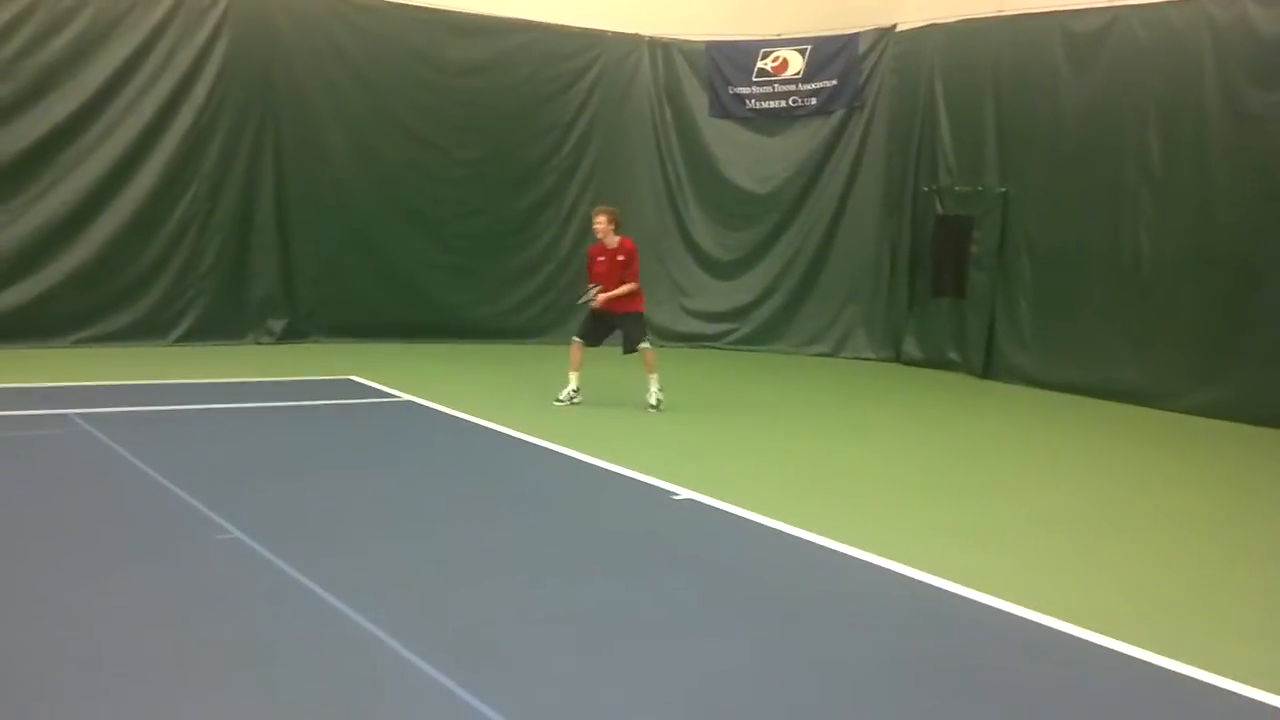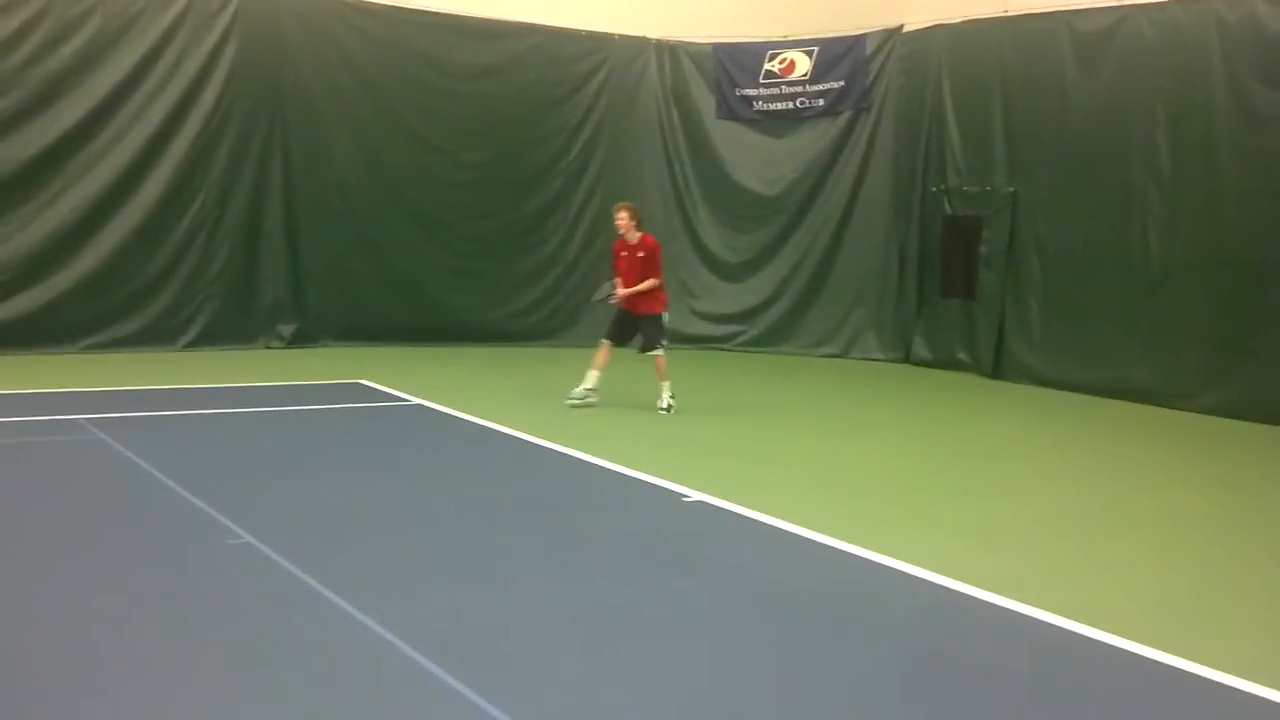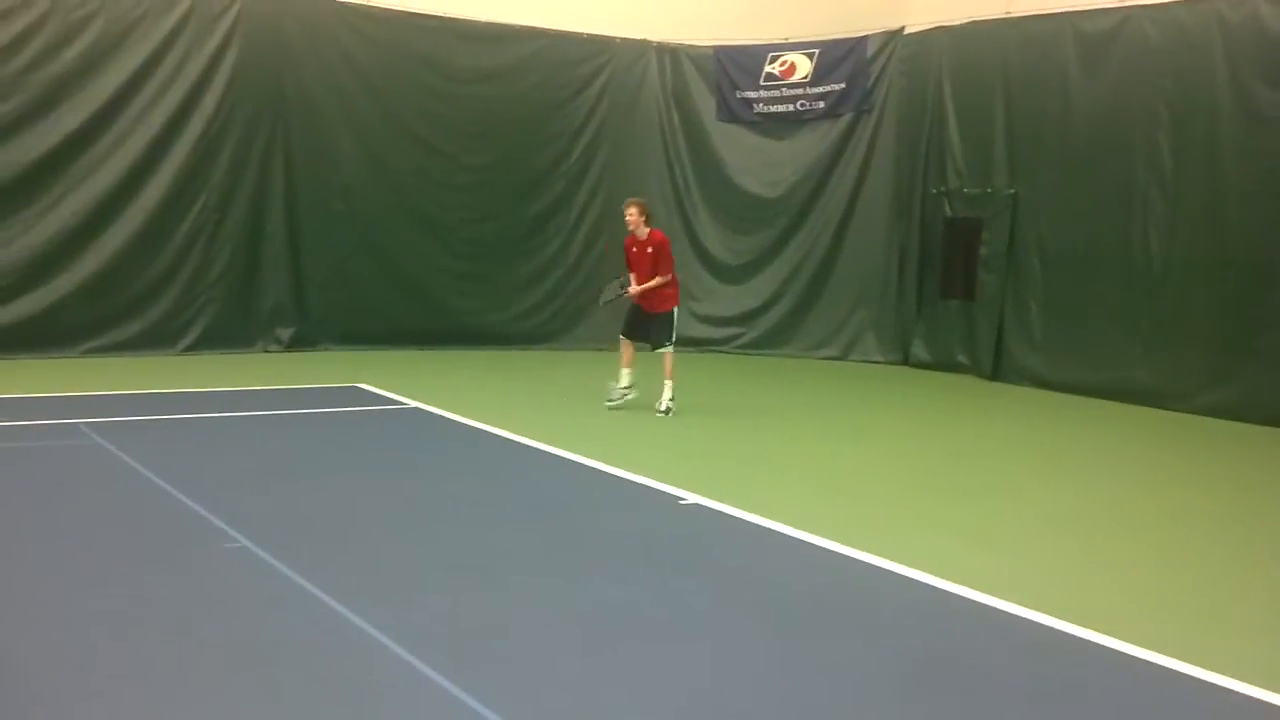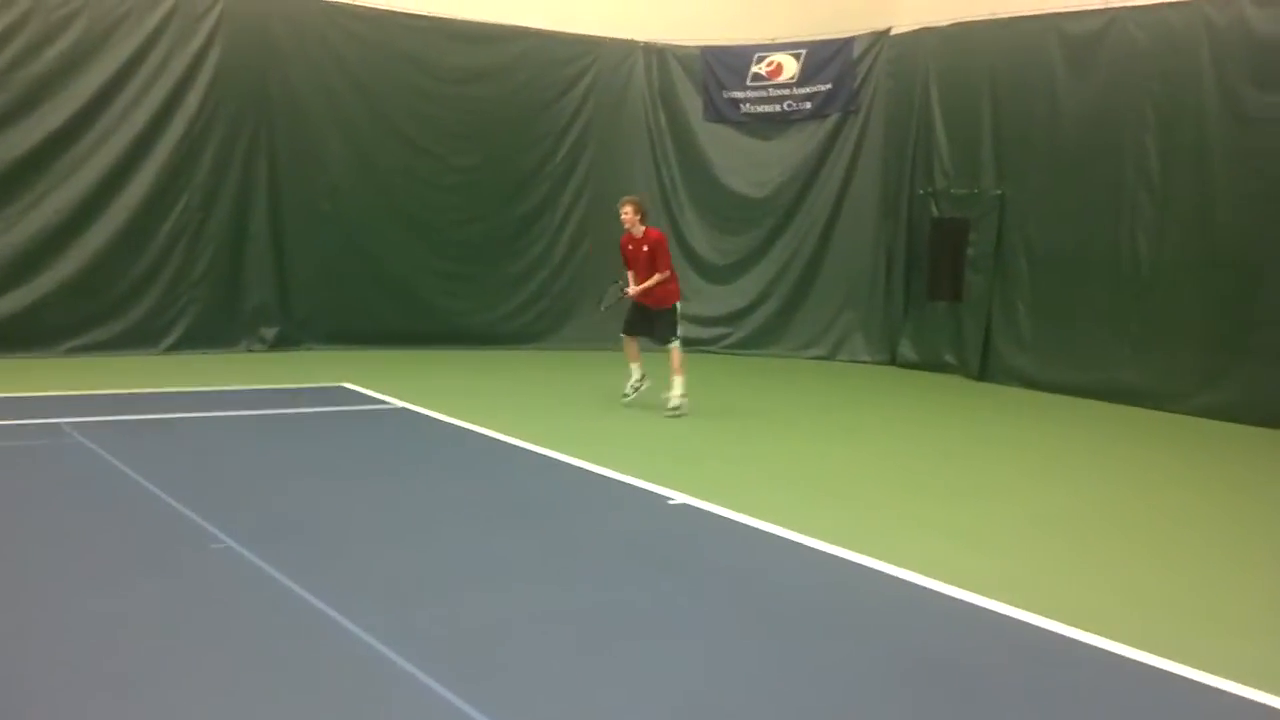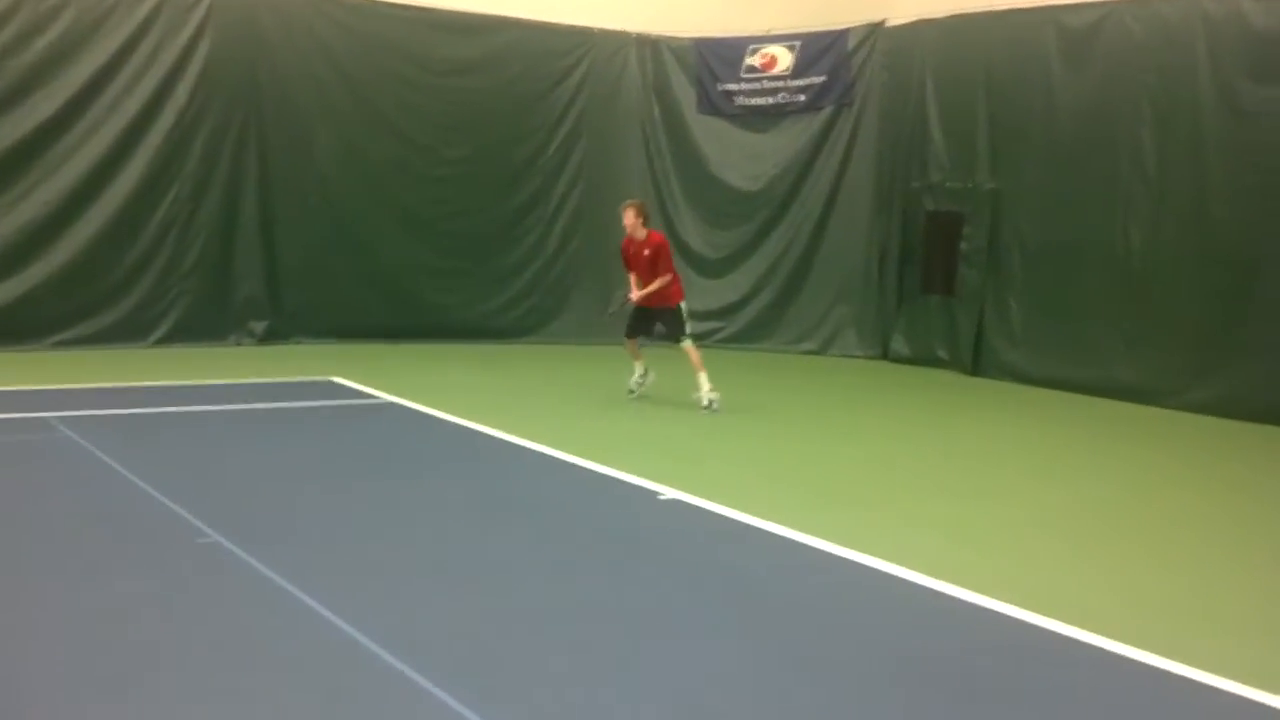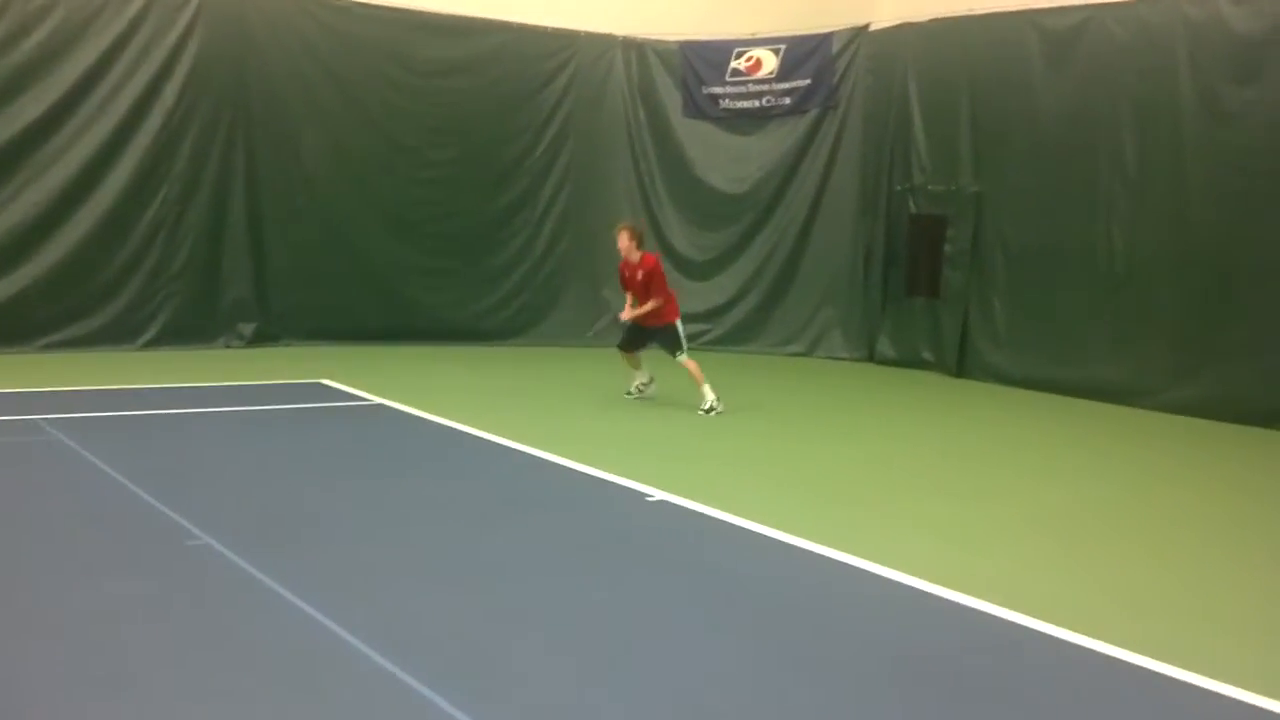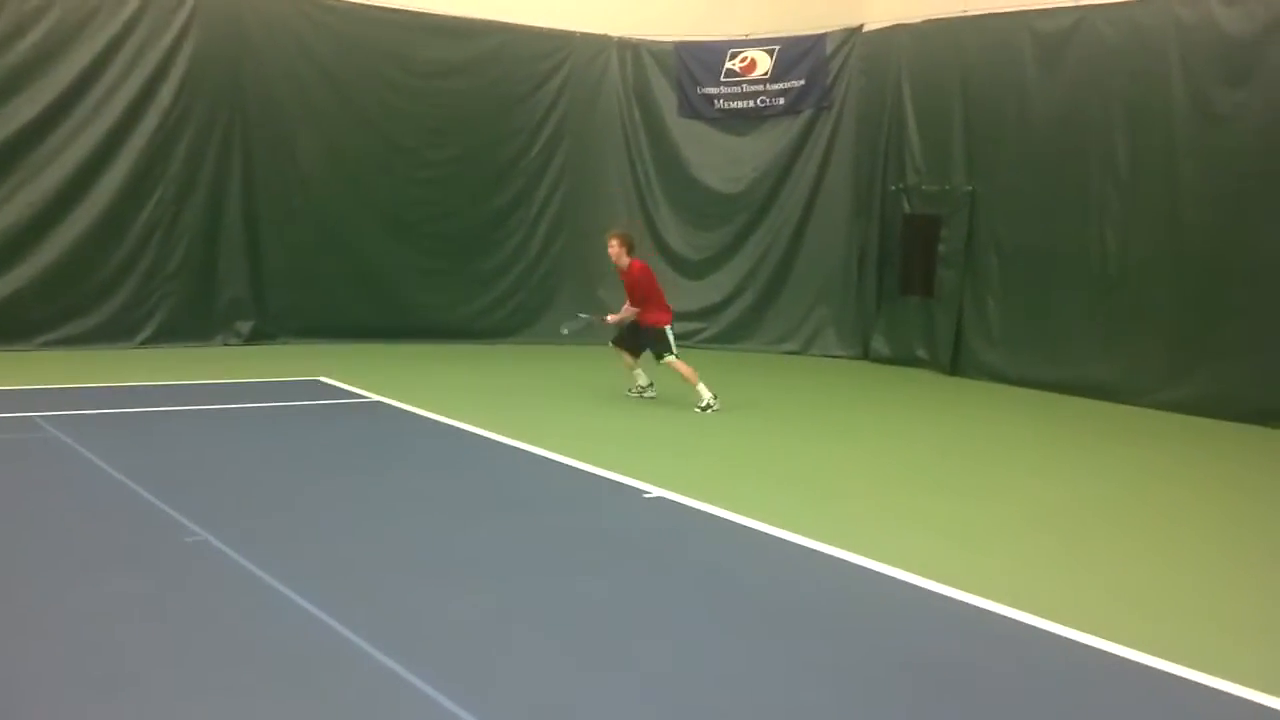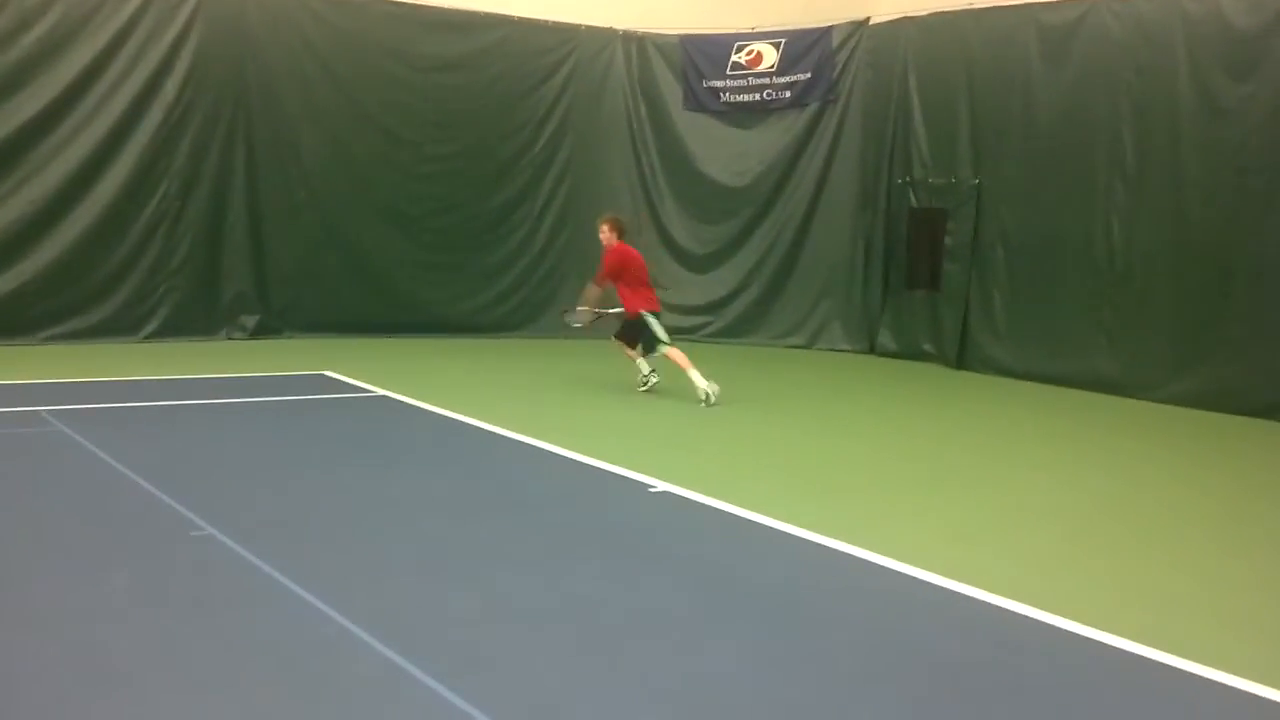
dt=0.1s
person 1, frame 1
left shoulder: (629, 248)
right shoulder: (594, 251)
left elbow: (634, 284)
right elbow: (594, 281)
left wrist: (608, 295)
right wrist: (597, 295)
left hip: (630, 306)
right hip: (604, 307)
left knee: (643, 346)
right knee: (578, 342)
left ankle: (655, 390)
right ankle: (572, 390)
person 1, frame 2
left shoulder: (651, 244)
right shoulder: (618, 247)
left elbow: (656, 280)
left wrist: (630, 291)
right wrist: (619, 290)
left hip: (652, 306)
right hip: (628, 305)
left knee: (656, 350)
right knee: (607, 343)
left ankle: (666, 395)
right ankle: (589, 389)
person 1, frame 3
left shoulder: (660, 240)
right shoulder: (628, 242)
left elbow: (666, 275)
left wrist: (641, 289)
right wrist: (634, 287)
left hip: (664, 301)
right hip: (640, 300)
left knee: (664, 347)
right knee: (627, 338)
left ankle: (667, 397)
right ankle: (624, 386)
person 1, frame 4
left shoulder: (657, 238)
right shoulder: (625, 241)
left elbow: (664, 272)
left wrist: (640, 288)
right wrist: (632, 285)
left hip: (665, 297)
right hip: (642, 297)
left knee: (672, 343)
right knee: (628, 334)
left ankle: (678, 394)
right ankle: (637, 378)
person 1, frame 5
left shoulder: (658, 241)
right shoulder: (626, 245)
left elbow: (667, 275)
left wrist: (643, 293)
right wrist: (634, 289)
left hip: (669, 298)
right hip: (645, 298)
left knee: (685, 342)
right knee: (630, 336)
left ankle: (706, 389)
right ankle: (642, 374)
person 1, frame 6
left shoulder: (651, 263)
right shoulder: (624, 266)
left elbow: (658, 299)
left wrist: (635, 313)
right wrist: (628, 308)
left hip: (666, 317)
right hip: (642, 317)
left knee: (682, 357)
right knee: (625, 348)
left ankle: (710, 398)
right ankle: (644, 382)
person 1, frame 7
left shoulder: (638, 271)
right shoulder: (624, 271)
left elbow: (637, 308)
left wrist: (617, 318)
right wrist: (626, 309)
left hip: (658, 320)
right hip: (642, 320)
left knee: (671, 360)
right knee: (620, 345)
left ankle: (707, 396)
right ankle: (644, 384)
person 1, frame 8
left shoulder: (614, 254)
right shoulder: (629, 253)
left elbow: (598, 284)
left wrist: (585, 305)
right wrist: (624, 303)
left hip: (643, 308)
right hip: (636, 308)
left knee: (664, 348)
right knee: (622, 340)
left ankle: (703, 384)
right ankle: (648, 374)
